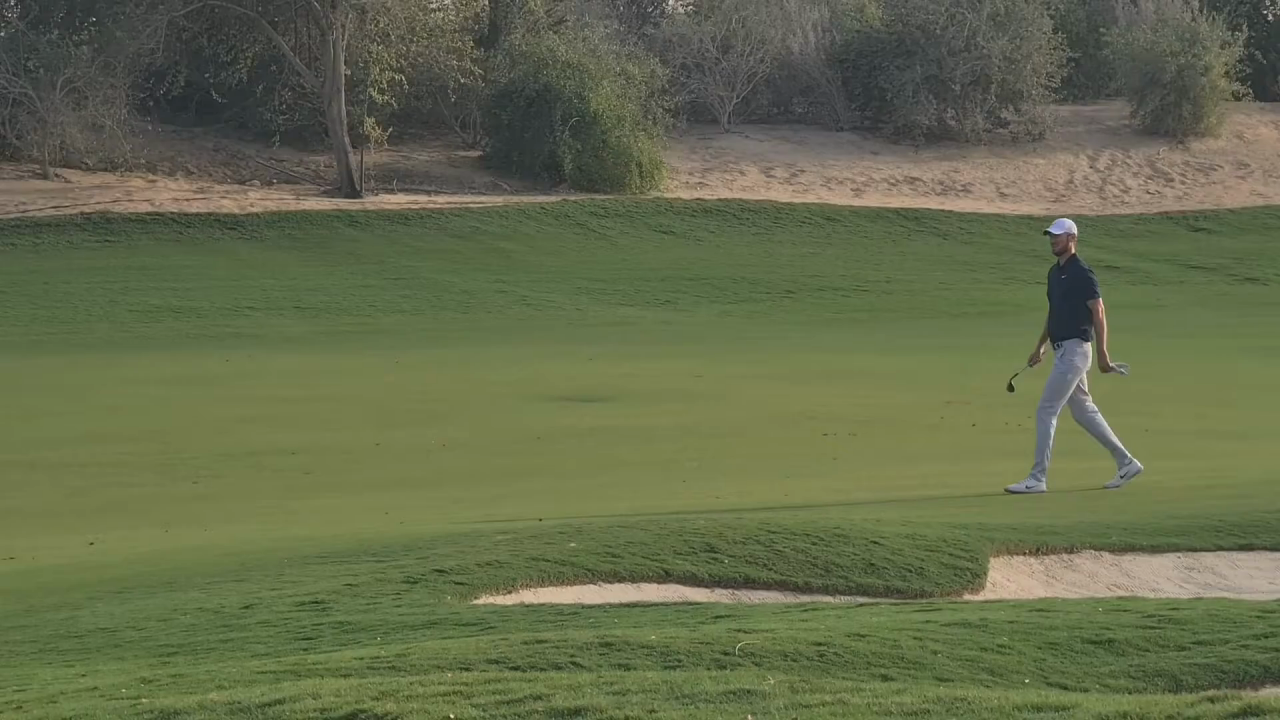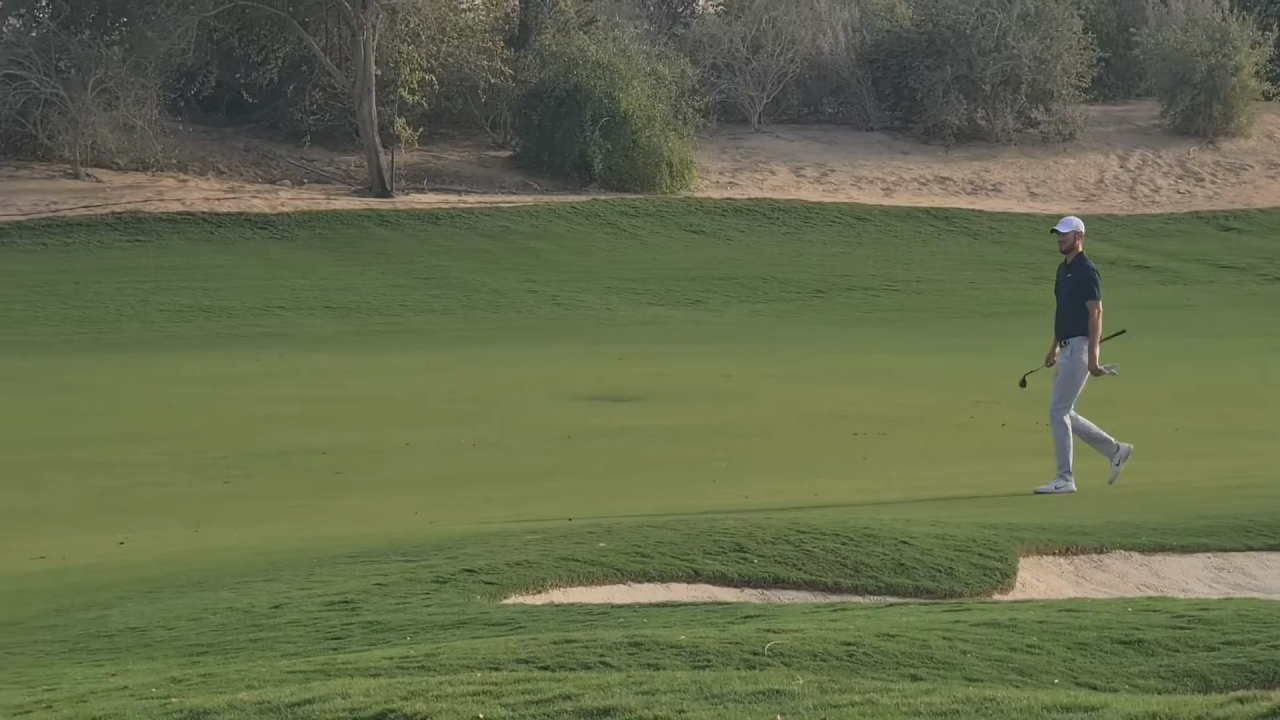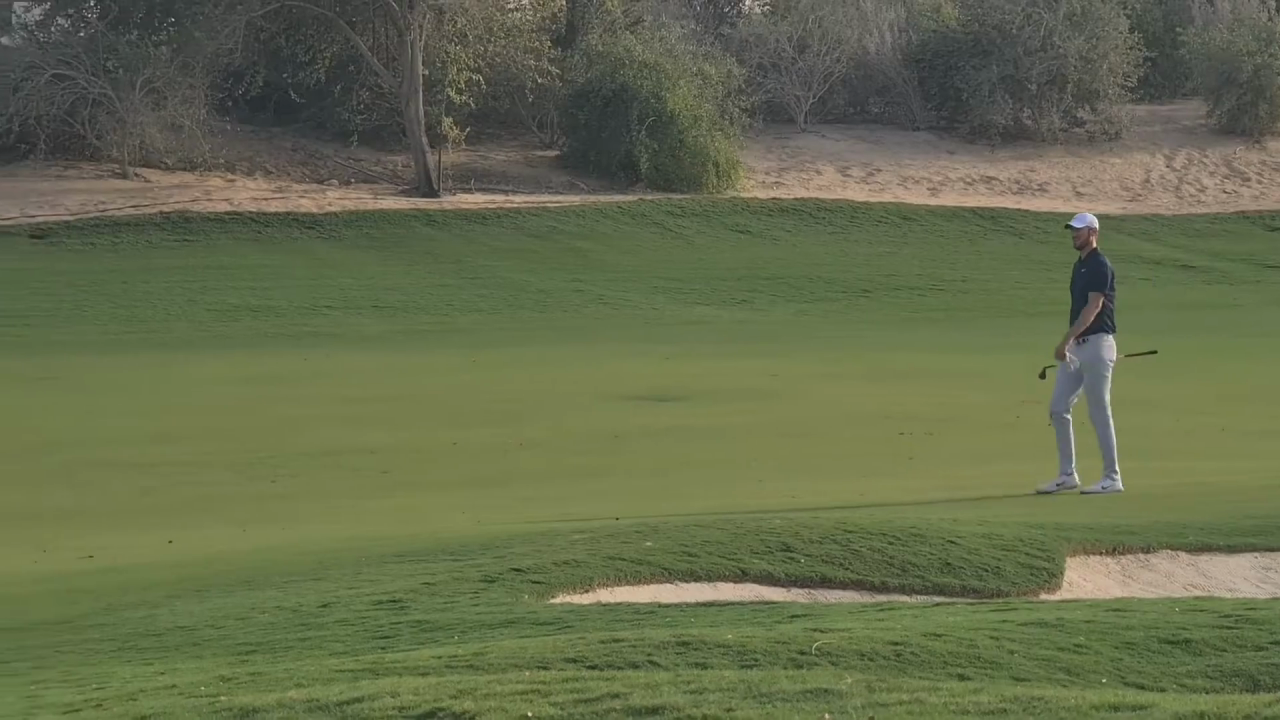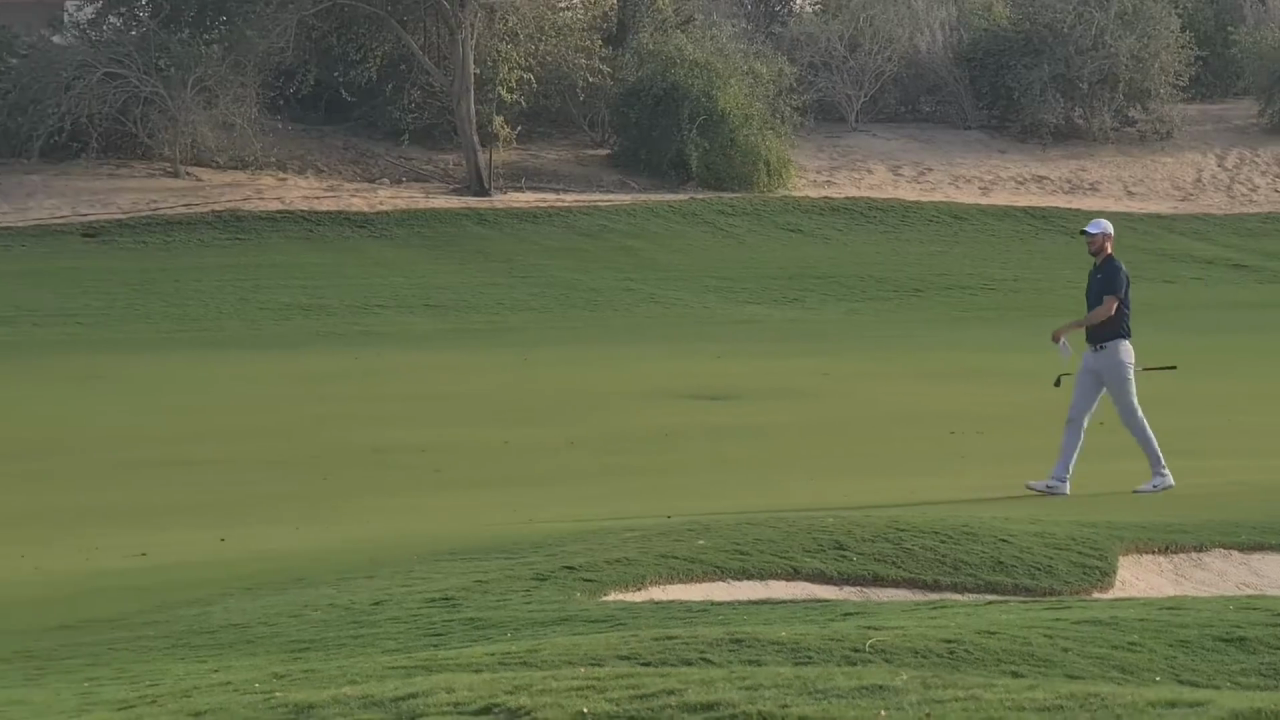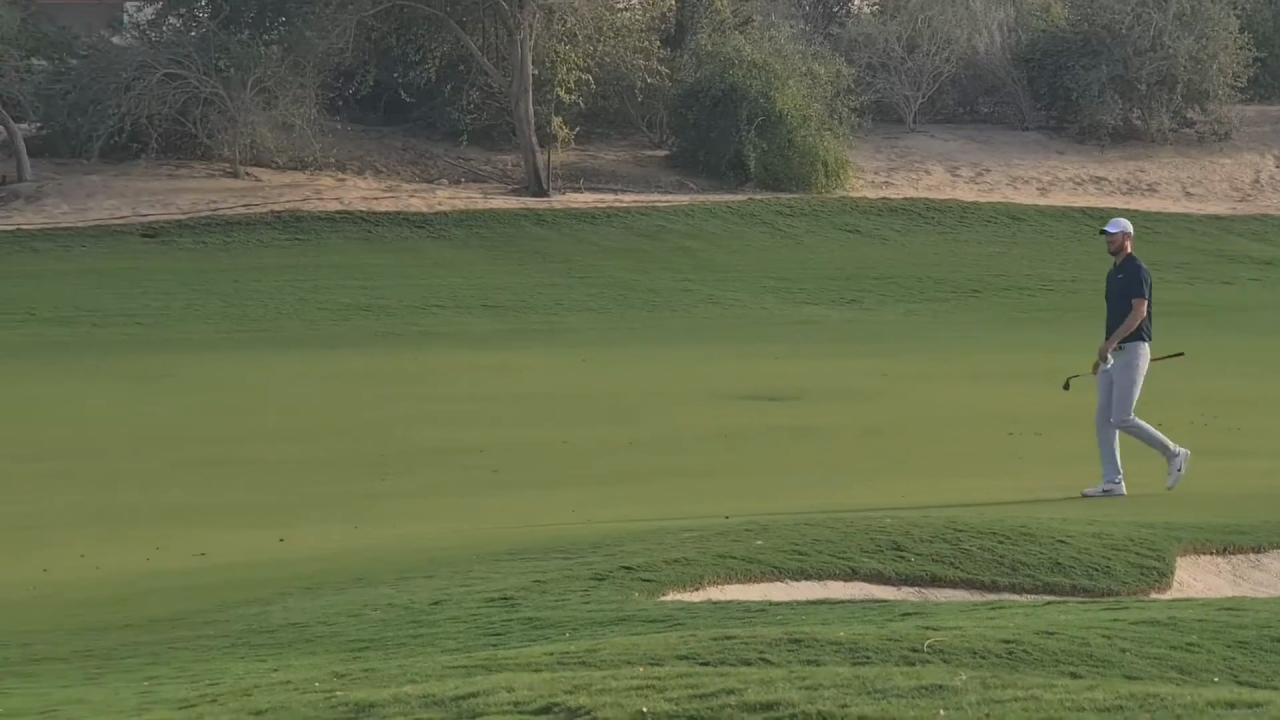
dt=0.2s
person 1, frame 1
left shoulder: (1082, 273)
right shoulder: (1054, 272)
left elbow: (1099, 313)
left wrist: (1103, 354)
right wrist: (1040, 346)
left hip: (1074, 350)
right hip: (1062, 351)
left knee: (1046, 411)
right knee: (1085, 413)
left ankle: (1037, 478)
right ankle: (1126, 463)
person 1, frame 2
left shoulder: (1087, 270)
right shoulder: (1063, 269)
left elbow: (1095, 314)
left wrist: (1093, 356)
right wrist: (1054, 347)
left hip: (1081, 351)
right hip: (1068, 351)
left knee: (1059, 413)
right knee: (1065, 416)
left ankle: (1065, 478)
right ankle: (1115, 450)
person 1, frame 3
left shoulder: (1100, 265)
right shoulder: (1079, 266)
left elbow: (1094, 308)
left wrist: (1066, 340)
left hip: (1097, 345)
right hip: (1079, 348)
left knee: (1098, 413)
right knee: (1057, 408)
left ankle: (1111, 478)
right ankle: (1067, 474)
person 1, frame 4
left shoulder: (1115, 270)
right shoulder: (1094, 271)
left elbow: (1107, 309)
left wrist: (1067, 328)
left hip: (1114, 351)
right hip: (1094, 353)
left knee: (1130, 416)
right knee: (1076, 415)
left ankle: (1161, 474)
right ankle: (1059, 480)
person 1, frame 5
left shoulder: (1137, 270)
right shoulder: (1113, 273)
left elbow: (1139, 312)
left wrist: (1109, 342)
right wrist: (1105, 352)
left hip: (1132, 351)
right hip: (1114, 354)
left knee: (1124, 419)
right knee: (1103, 417)
left ankle: (1175, 454)
right ankle: (1112, 481)
